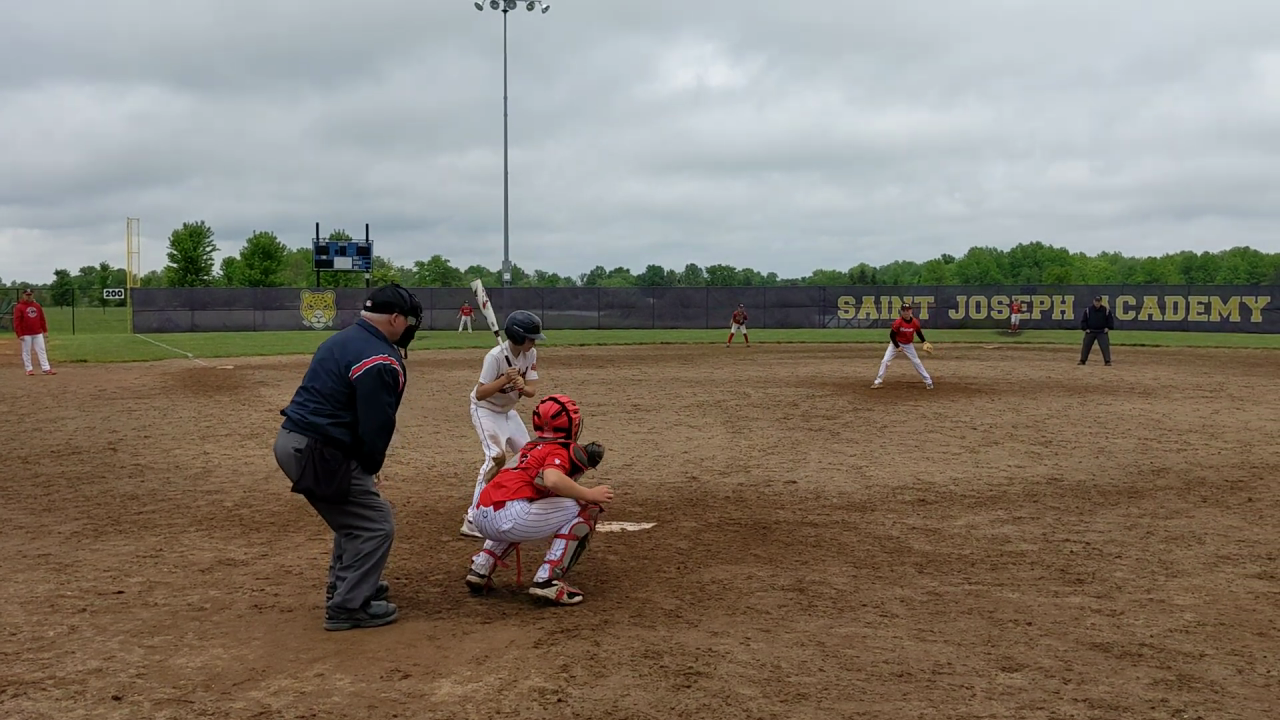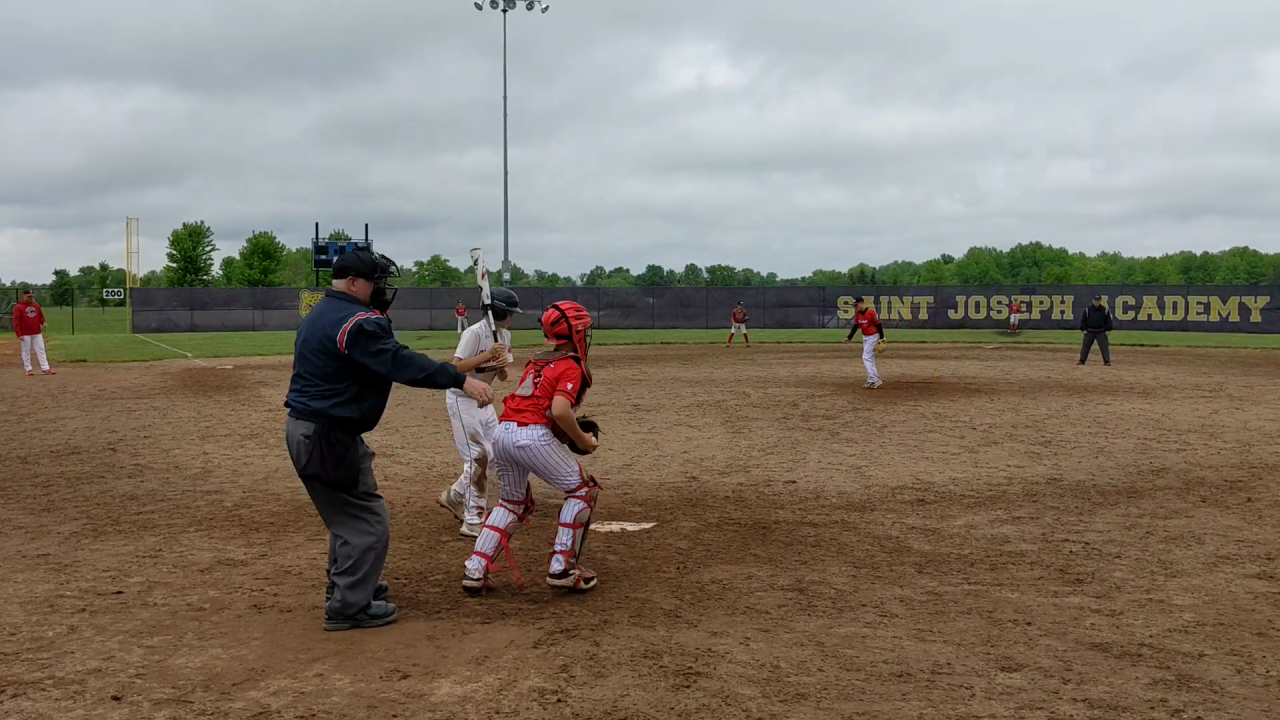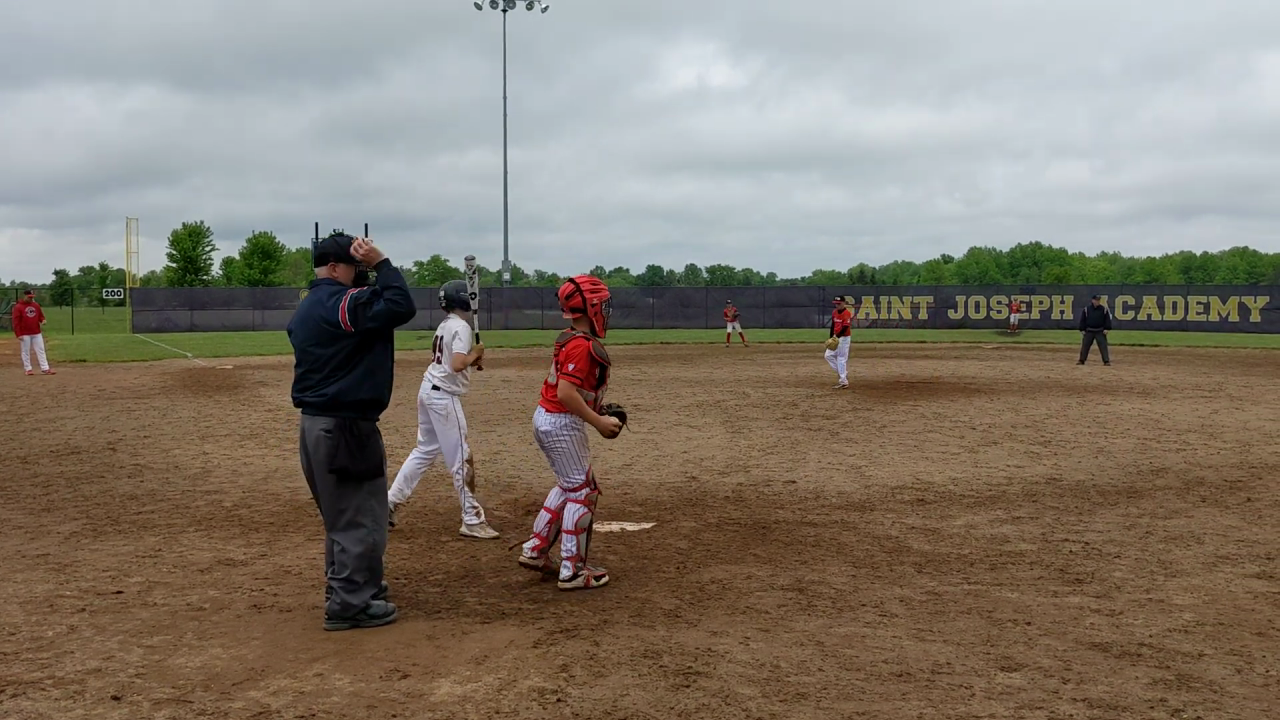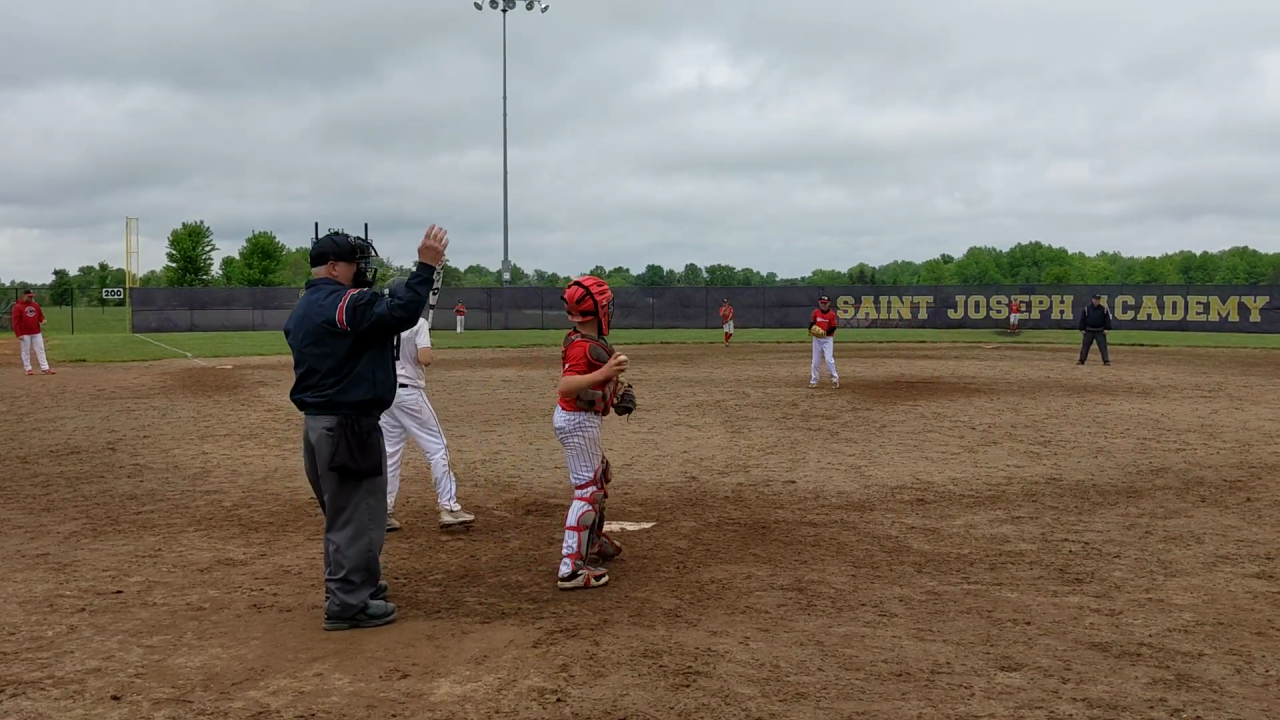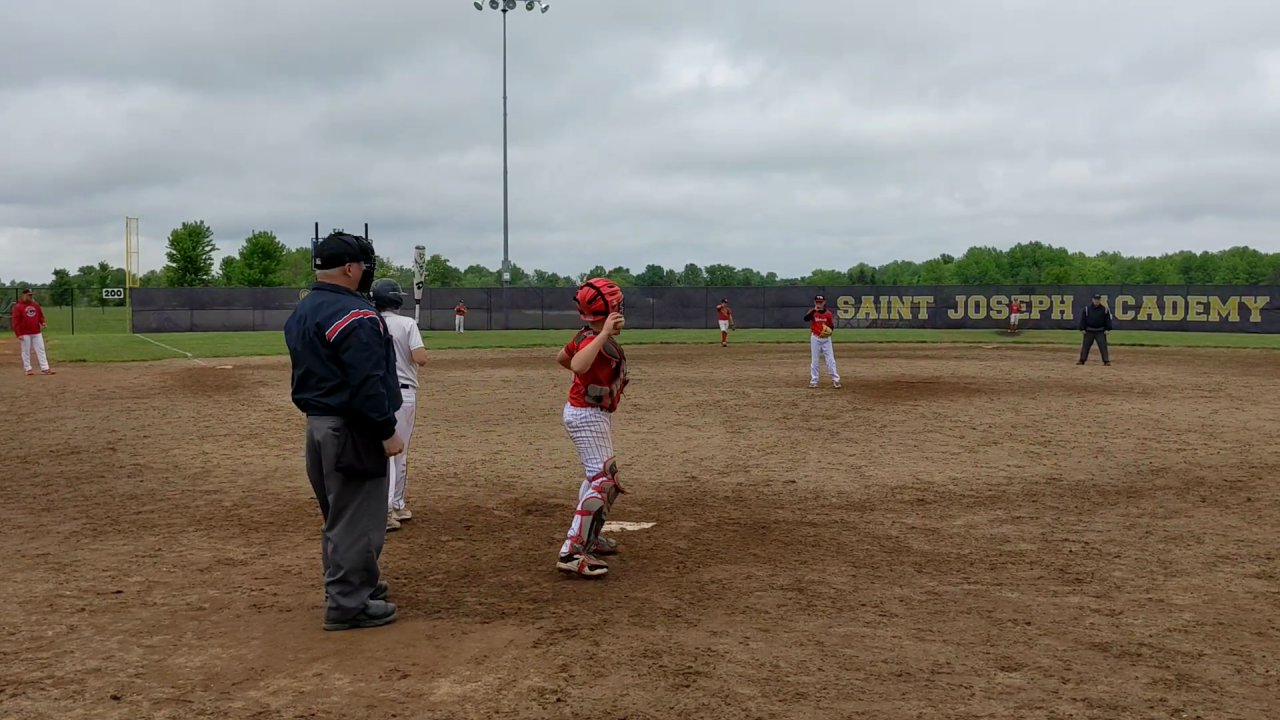
dt=0.4s
person 1, frame 1
left shoulder: (341, 340)
right shoulder: (381, 361)
right elbow: (377, 426)
left wrist: (362, 469)
right wrist: (370, 469)
left hip: (294, 439)
right hip: (319, 452)
left knee: (353, 516)
right knee: (375, 522)
left ankle: (346, 588)
right ankle: (348, 607)
person 1, frame 2
left shoulder: (319, 315)
right shoulder: (356, 322)
right elbow: (403, 364)
right wrist: (461, 379)
left hip: (305, 428)
right hip: (328, 437)
left knee: (346, 516)
right knee: (367, 521)
left ankle: (347, 589)
right ankle: (348, 605)
person 1, frame 3
left shoulder: (304, 310)
right shoulder: (346, 304)
right elbow: (400, 308)
right wrist: (381, 263)
left hip: (317, 424)
right hip: (346, 427)
left knee: (342, 517)
right knee: (360, 518)
left ankle: (347, 592)
right ankle: (349, 605)
person 1, frame 4
left shoulder: (301, 311)
right shoulder: (347, 303)
right elbow: (397, 314)
right wrist: (426, 264)
left hip: (317, 423)
right hip: (349, 426)
left knee: (341, 515)
right knee: (358, 517)
left ankle: (351, 588)
right ankle: (348, 604)
person 1, frame 5
left shoulder: (302, 311)
right shoulder: (354, 314)
right elbow: (367, 383)
right wrist: (388, 430)
left hip: (318, 424)
right hip: (351, 430)
left knee: (340, 515)
right knee: (358, 517)
left ankle: (353, 586)
right ankle: (347, 604)
person 2, frame 1
left shoulder: (533, 446)
right shoulder: (561, 449)
right elbow: (554, 481)
left wrist: (579, 456)
right wrist: (589, 494)
left hip: (484, 516)
right hip: (508, 514)
right knee: (586, 511)
left ankle: (481, 569)
right ankle: (548, 581)
person 2, frame 2
left shoulder: (538, 360)
right shoulder: (573, 367)
right elbow: (559, 411)
left wrist: (569, 432)
right wrist: (580, 440)
left hip: (503, 432)
right hip: (534, 436)
left knee: (512, 502)
right knee: (582, 491)
left ankle: (476, 570)
right ankle: (563, 568)
person 2, frame 3
left shoulder: (567, 340)
right shoulder: (583, 346)
right elbow: (564, 394)
left wrist: (597, 412)
right wrist: (597, 423)
left hip: (545, 419)
right hip: (563, 425)
left knee: (567, 486)
right knee: (582, 493)
left ankle: (536, 549)
right ankle: (572, 571)
person 2, frame 4
left shoulder: (587, 341)
right shoulder: (583, 347)
right elbow: (565, 386)
left wrist: (610, 392)
right wrist: (604, 374)
left hip: (578, 419)
right hip: (579, 422)
left knee: (598, 477)
right knee: (588, 490)
left ankle: (593, 541)
right ankle: (571, 569)
person 2, frame 5
left shoulder: (588, 337)
right shoulder: (595, 341)
left elbow: (562, 357)
right elbow: (578, 366)
right wrist: (605, 333)
left hip: (586, 413)
right hip: (589, 417)
left knee: (597, 475)
right knee: (606, 483)
left ankle: (588, 537)
right ankle: (573, 552)
person 3, frame 1
left shoulder: (531, 354)
right shoulder: (496, 356)
left elbow: (531, 390)
right elbow: (479, 394)
left wrist: (520, 386)
right wrist: (504, 379)
left hip: (507, 411)
right hip: (485, 410)
right knee: (497, 457)
right ankle: (474, 522)
person 3, frame 2
left shoulder: (504, 335)
right shoulder: (474, 333)
left elbow: (502, 375)
right elbow: (456, 369)
left wrist: (501, 366)
right wrist: (486, 356)
right hip: (462, 399)
left knee: (490, 452)
right knee: (477, 456)
left ankle: (455, 495)
right ankle: (473, 521)
person 3, frame 3
left shoulder: (445, 325)
right shoulder: (460, 327)
right elbow: (458, 364)
left wrist: (473, 359)
right wrist: (475, 353)
left hip: (427, 393)
right hip: (442, 398)
left knee: (425, 452)
right knee: (460, 458)
left ankle: (390, 503)
right ankle: (472, 520)
person 3, frame 4
right shoulder: (418, 323)
right elbow: (426, 359)
right wrist: (428, 349)
right hip: (410, 392)
left knee: (390, 453)
right knee: (437, 447)
left ankle: (384, 513)
right ankle: (448, 508)
person 3, frame 5
right shoulder: (408, 324)
right elbow: (421, 359)
right wrist: (416, 343)
right hip: (404, 392)
right knee: (399, 452)
left ankle: (385, 512)
right ankle: (396, 507)
